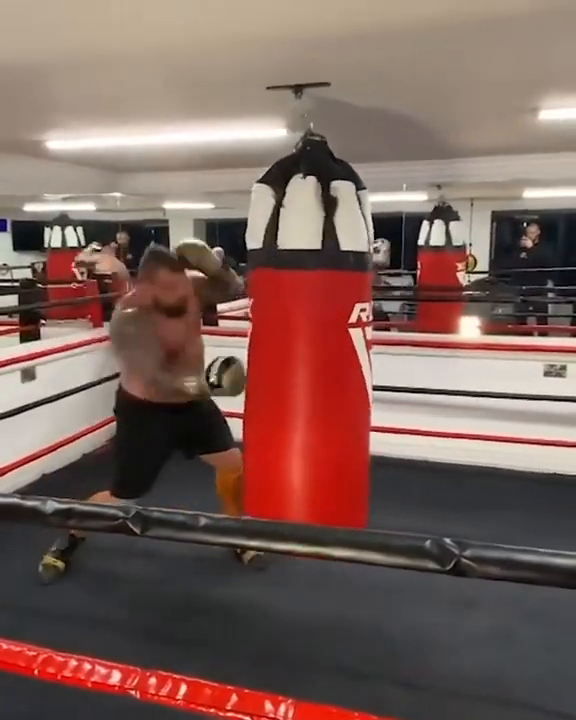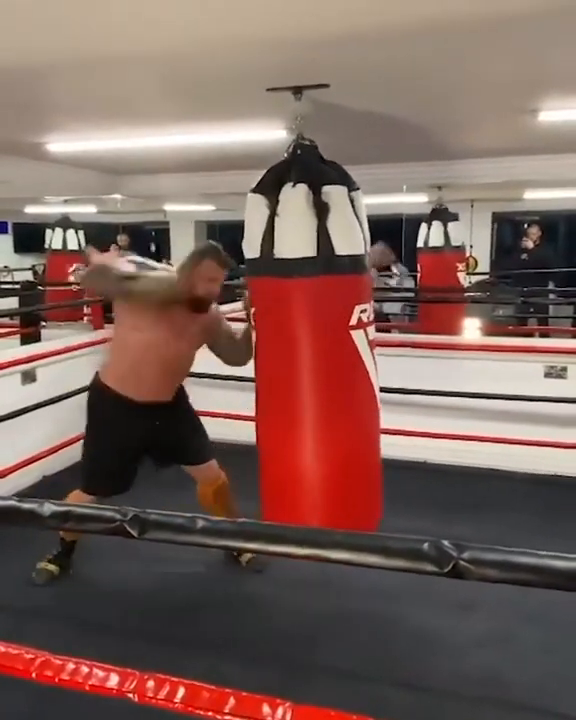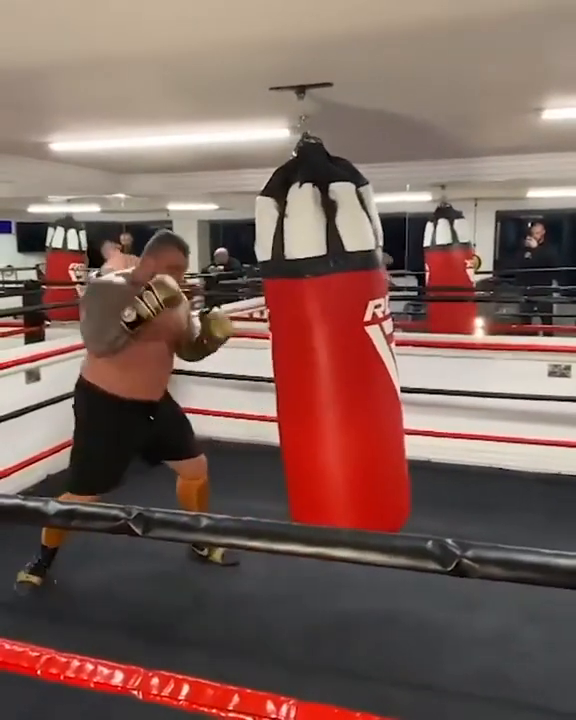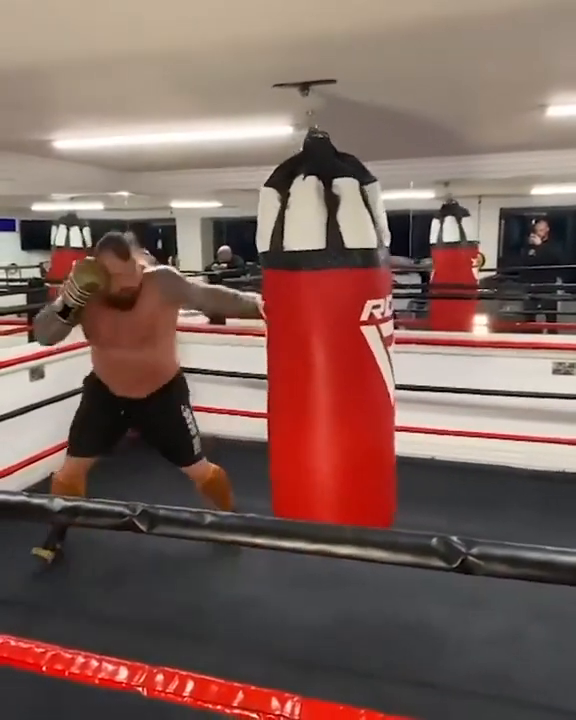
dt=0.4s
person 1, frame 1
left shoulder: (187, 285)
right shoulder: (129, 320)
left elbow: (230, 288)
right elbow: (156, 378)
left wrist: (215, 266)
right wrist: (210, 378)
left hip: (195, 399)
right hip: (144, 410)
left knee: (232, 462)
right knee: (121, 495)
right ankle: (68, 543)
person 1, frame 2
left shoulder: (207, 313)
right shoulder: (146, 273)
left elbow: (236, 356)
right elbow: (97, 274)
left wrist: (252, 332)
right wrist: (138, 283)
left hip: (167, 406)
right hip: (116, 405)
left knee: (210, 473)
right knee: (91, 492)
right ankle: (64, 550)
person 1, frame 3
left shoulder: (174, 301)
right shoulder: (106, 289)
left elbow: (189, 349)
right elbow: (97, 343)
left wrist: (212, 336)
right wrist: (140, 309)
left hip: (156, 402)
right hip: (105, 405)
left knee: (196, 466)
right knee: (82, 495)
left ankle: (199, 541)
right ankle: (43, 559)
person 1, frame 4
left shoulder: (161, 281)
right shoulder: (82, 293)
left elbow: (209, 297)
right elbow: (44, 336)
left wrist: (255, 304)
right wrist: (68, 298)
left hip: (161, 392)
right hip: (105, 390)
left knee: (198, 469)
right knee: (73, 465)
right ankle: (58, 533)
